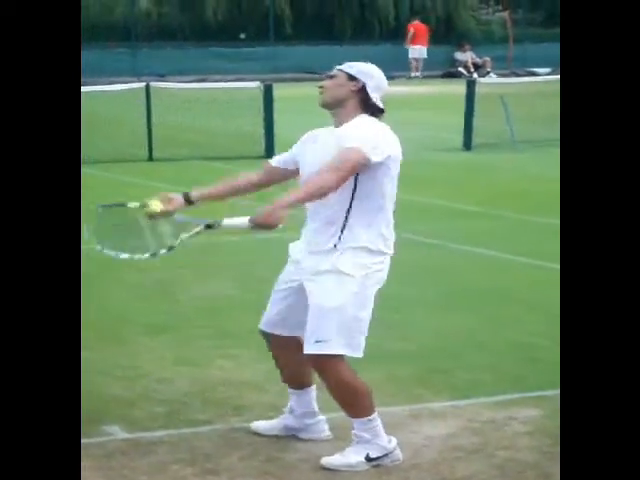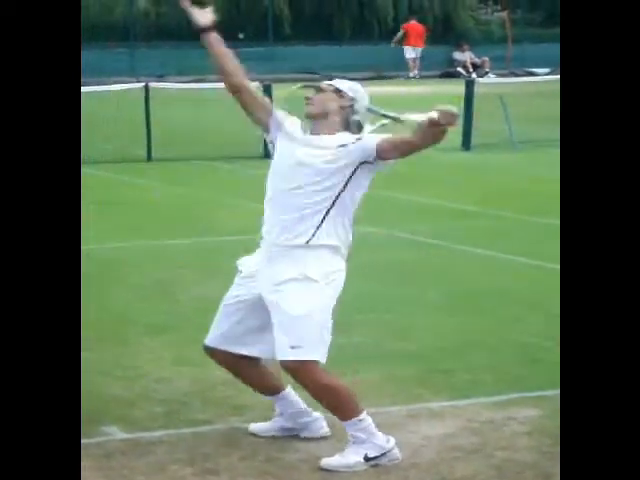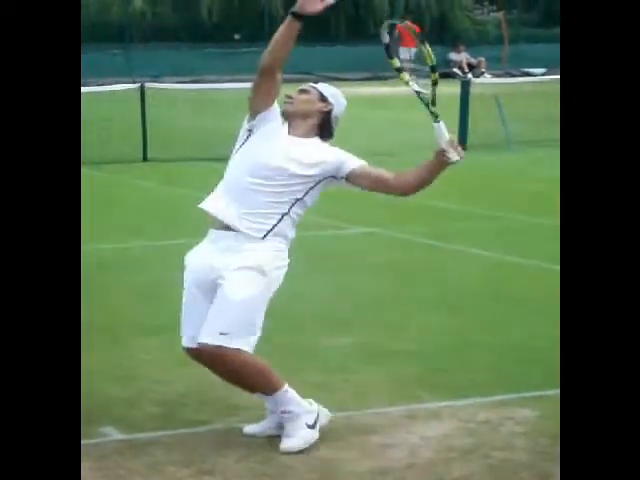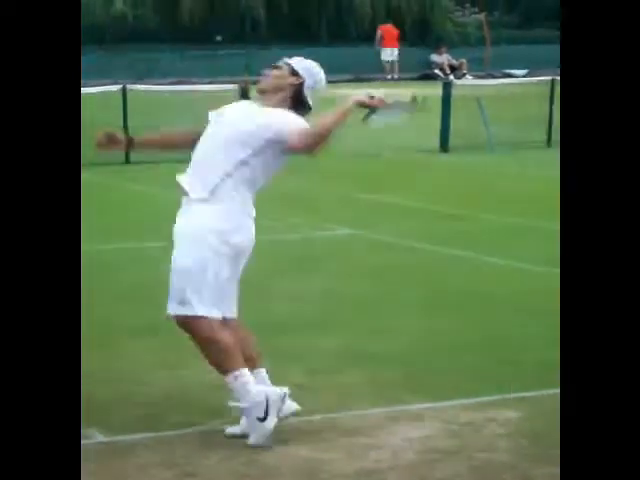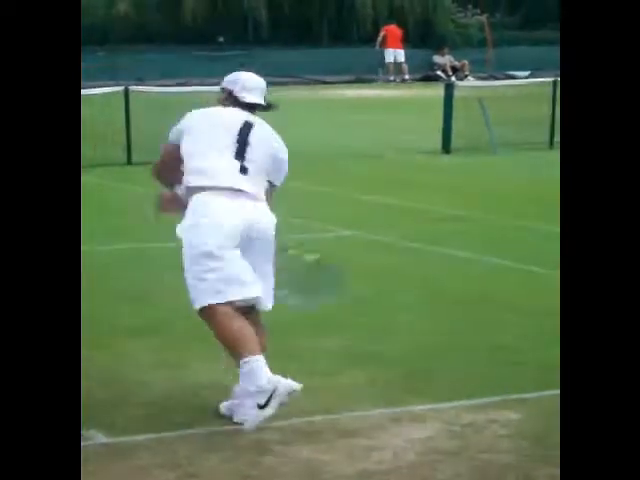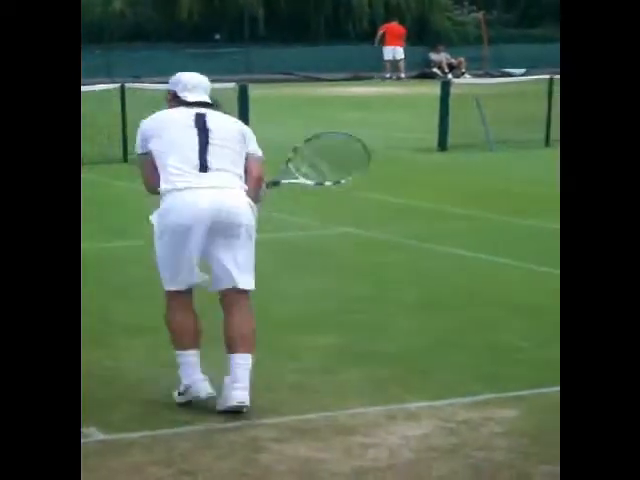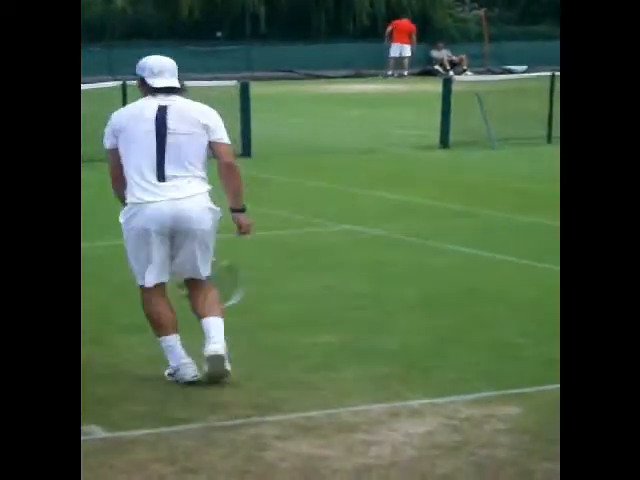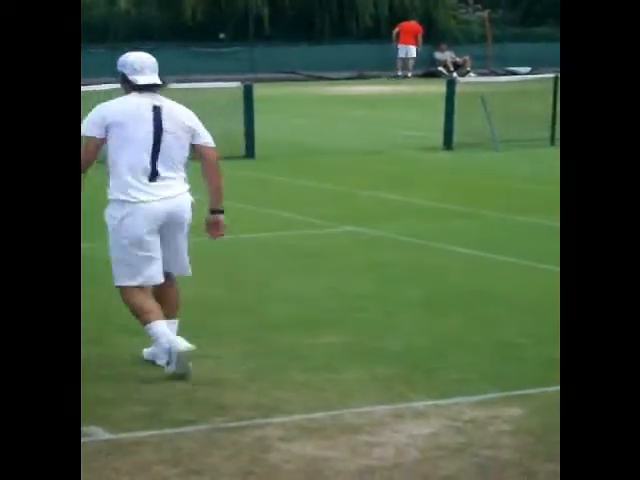
dt=0.3s
person 1, frame 1
left shoulder: (373, 134)
right shoulder: (316, 139)
left elbow: (336, 174)
right elbow: (256, 177)
left wrist: (285, 205)
right wrist: (188, 199)
left hip: (351, 262)
right hip: (313, 255)
left knee: (327, 356)
right knee: (280, 335)
left ankle: (376, 444)
right ankle: (304, 417)
person 1, frame 2
left shoulder: (357, 149)
right shoulder: (290, 132)
left elbow: (415, 143)
right elbow: (239, 84)
left wrist: (436, 124)
left hip: (309, 270)
right hip: (266, 264)
left knee: (301, 364)
right knee: (221, 348)
left ankle: (373, 442)
right ankle: (296, 414)
person 1, frame 3
left shoulder: (328, 158)
right shoulder: (264, 125)
left elbow: (401, 184)
right elbow: (268, 68)
left wrist: (439, 160)
left hip: (254, 258)
right hip: (212, 249)
left knee: (224, 350)
right knee: (200, 348)
left ankle: (303, 412)
right ankle: (284, 411)
person 1, frame 4
left shoulder: (281, 121)
right shoulder: (245, 111)
left elbow: (311, 140)
right elbow: (190, 139)
left wrist: (349, 107)
right wrist: (129, 140)
left hip: (212, 223)
right hip: (202, 218)
left knee: (196, 316)
right knee: (216, 317)
left ankle: (261, 401)
right ankle: (266, 397)
person 1, frame 5
left shoulder: (197, 118)
right shoulder: (274, 142)
left elbow: (163, 170)
left wrist: (178, 191)
left hip: (210, 213)
right hip: (257, 217)
left knee: (217, 308)
right knee: (245, 309)
left ankle: (262, 384)
right ankle: (252, 392)
person 1, frame 6
left shoulder: (152, 123)
right shoulder: (236, 126)
left elbow: (151, 181)
right elbow: (257, 177)
left hip: (181, 207)
right hip: (233, 204)
left knee: (178, 295)
right knee: (237, 297)
left ankle: (191, 380)
right ankle: (238, 387)
person 1, frame 7
left shoulder: (120, 118)
right shoulder: (204, 113)
left elbow: (117, 178)
right elbow: (228, 164)
right wrist: (239, 210)
left hip: (144, 210)
right hip: (194, 206)
left knee: (152, 287)
right knee: (198, 283)
left ankle: (180, 363)
right ankle: (215, 345)
person 1, frame 8
left shoulder: (106, 111)
right shoulder: (184, 114)
left elbow: (84, 159)
right elbow: (211, 163)
right wrist: (216, 210)
left hip: (132, 208)
right hip: (177, 203)
left knee: (133, 287)
right knee: (165, 276)
left ankle: (171, 344)
right ankle: (166, 346)
